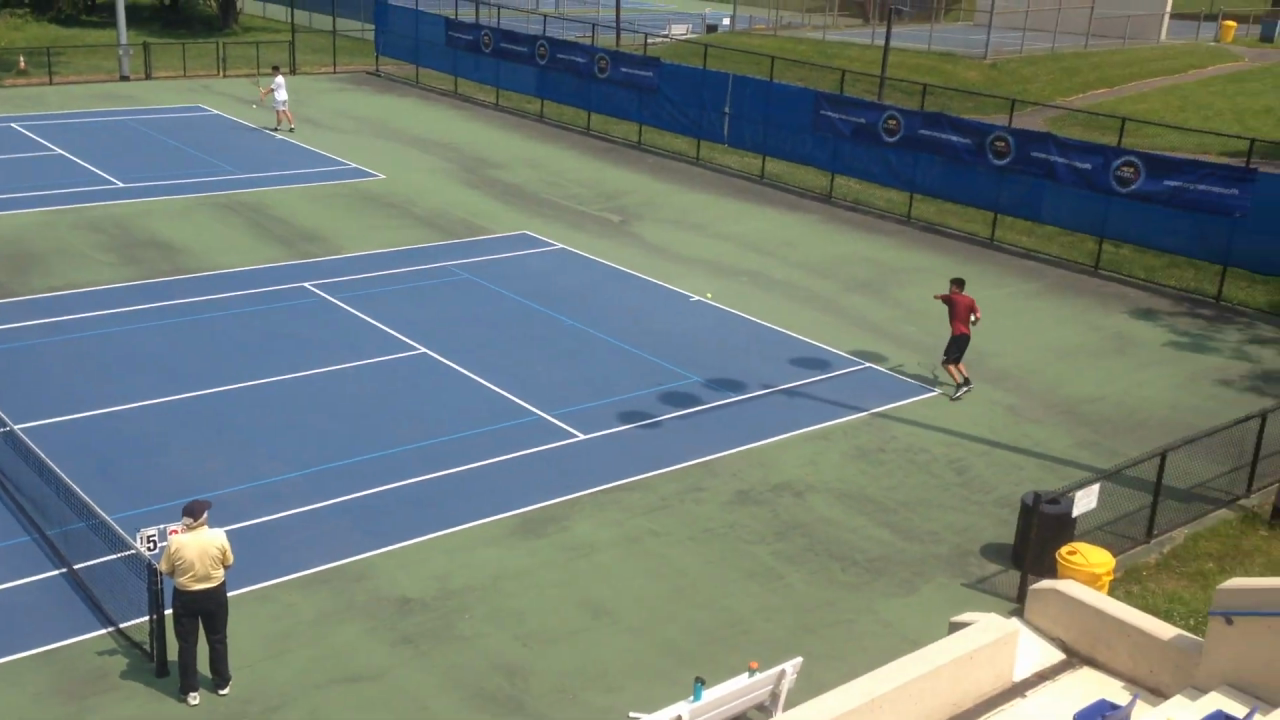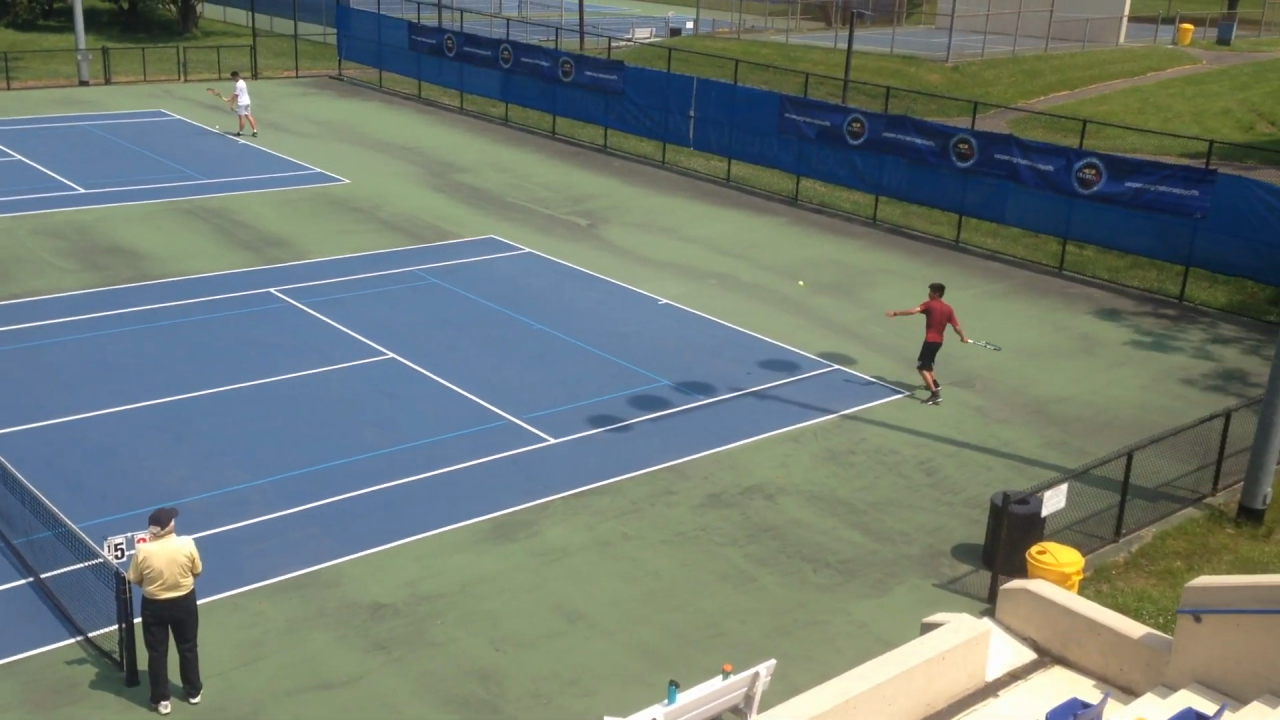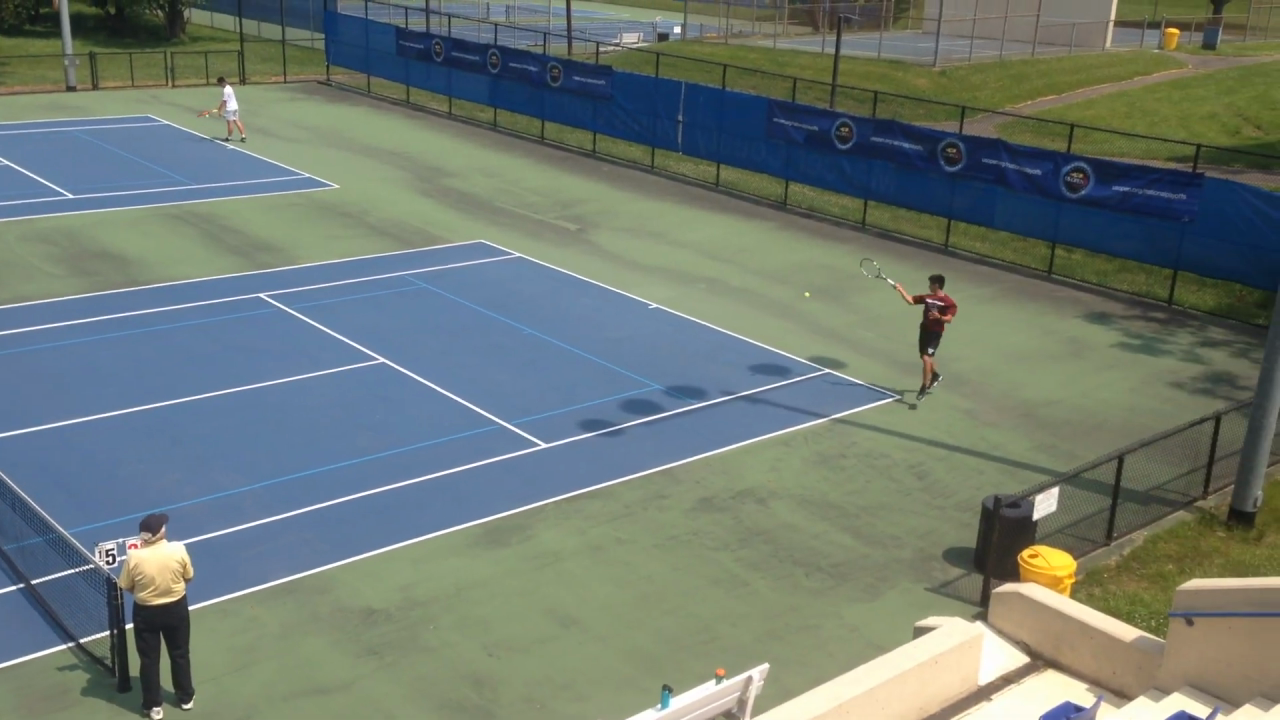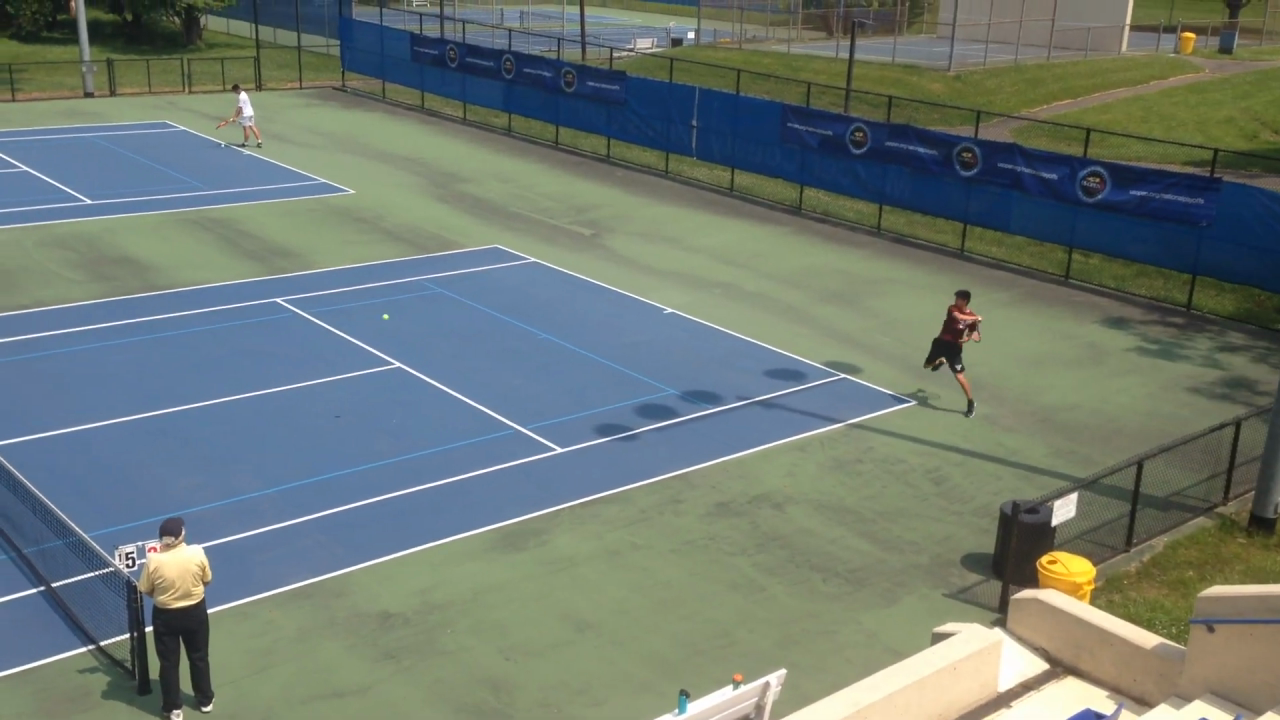
dt=0.2s
person 1, frame 1
left shoulder: (175, 541)
right shoulder: (219, 536)
left elbow: (167, 571)
right elbow: (228, 564)
left hip: (184, 598)
right hip: (215, 594)
left knee: (187, 645)
right knee: (218, 640)
left ankle: (190, 691)
right ankle: (222, 683)
person 1, frame 2
left shoulder: (143, 550)
right shoulder: (187, 544)
left elbow: (135, 580)
right elbow: (197, 571)
left hip: (154, 606)
right hip: (184, 603)
left knee: (157, 654)
right knee: (188, 649)
left ankle: (161, 700)
right ankle: (193, 692)
person 1, frame 3
left shoulder: (134, 557)
right shoulder: (178, 550)
left elbow: (127, 587)
right elbow: (188, 577)
left hip: (145, 613)
right hip: (176, 609)
left knee: (149, 660)
right knee: (180, 655)
right ankle: (186, 698)
person 1, frame 4
left shoulder: (153, 560)
right shoulder: (197, 552)
left elbow: (146, 590)
right elbow: (206, 580)
left hip: (165, 616)
right hip: (195, 612)
left knee: (169, 663)
right knee: (199, 658)
right ankle: (205, 700)
